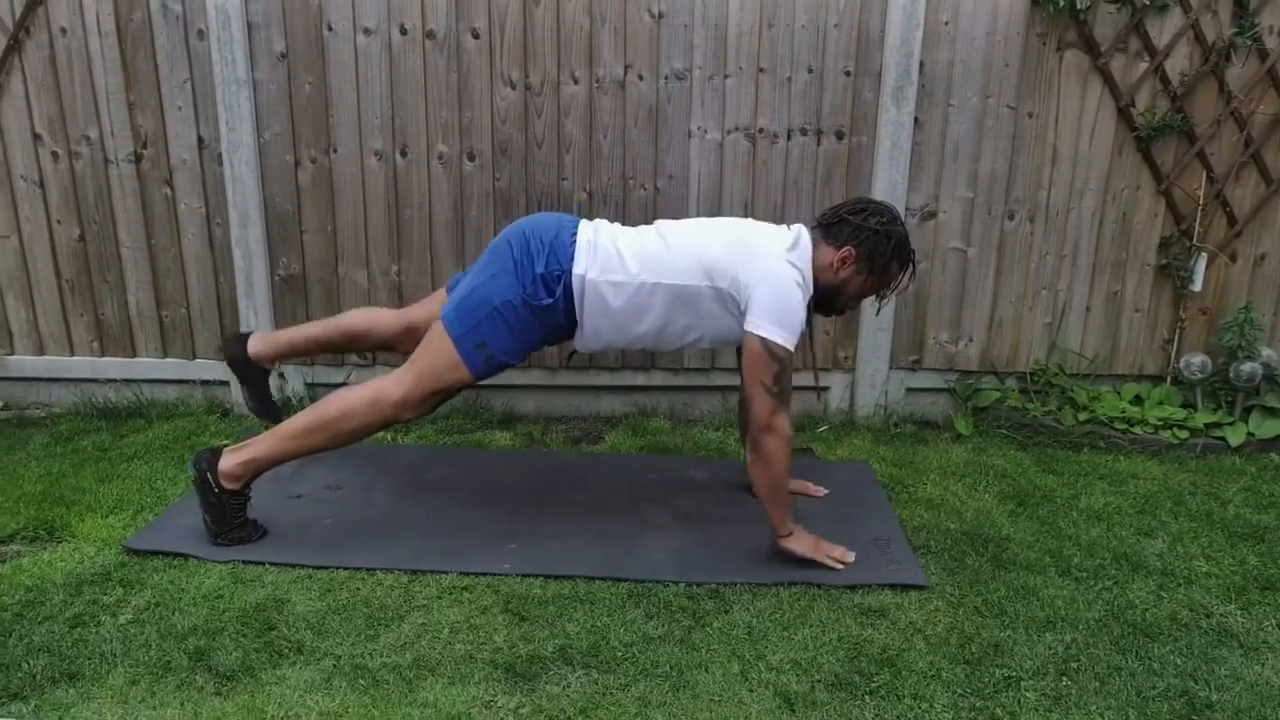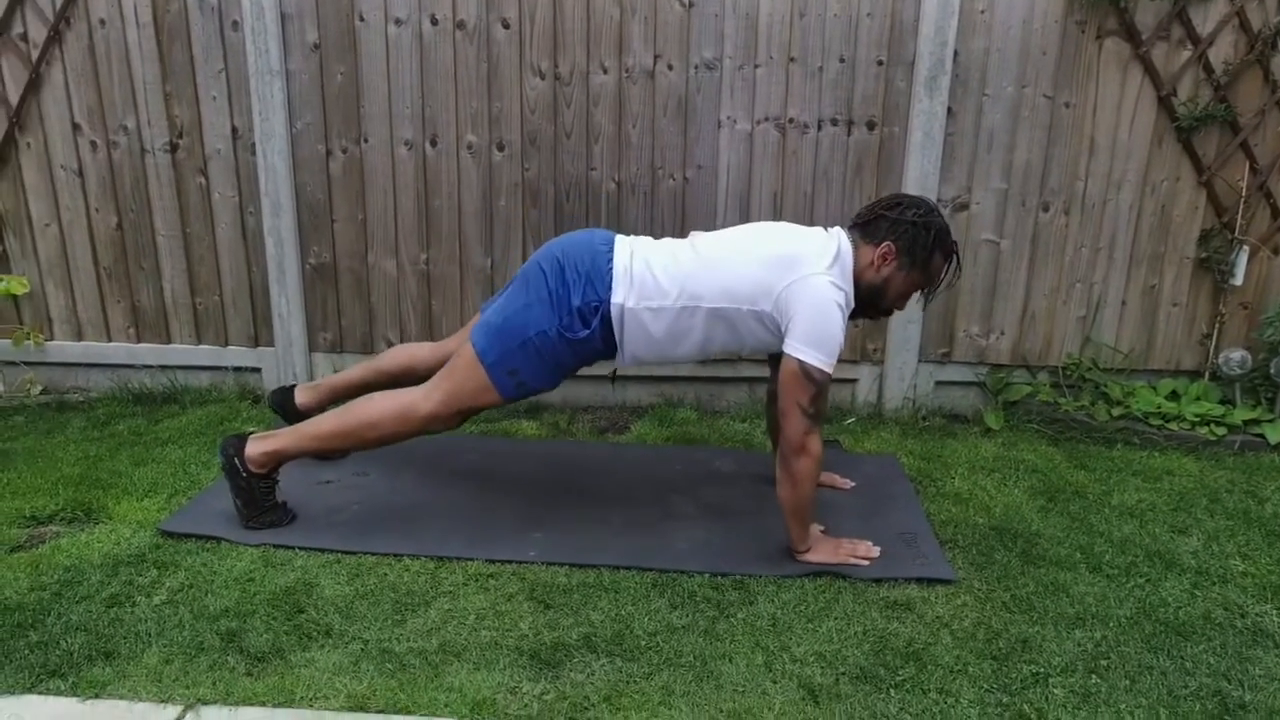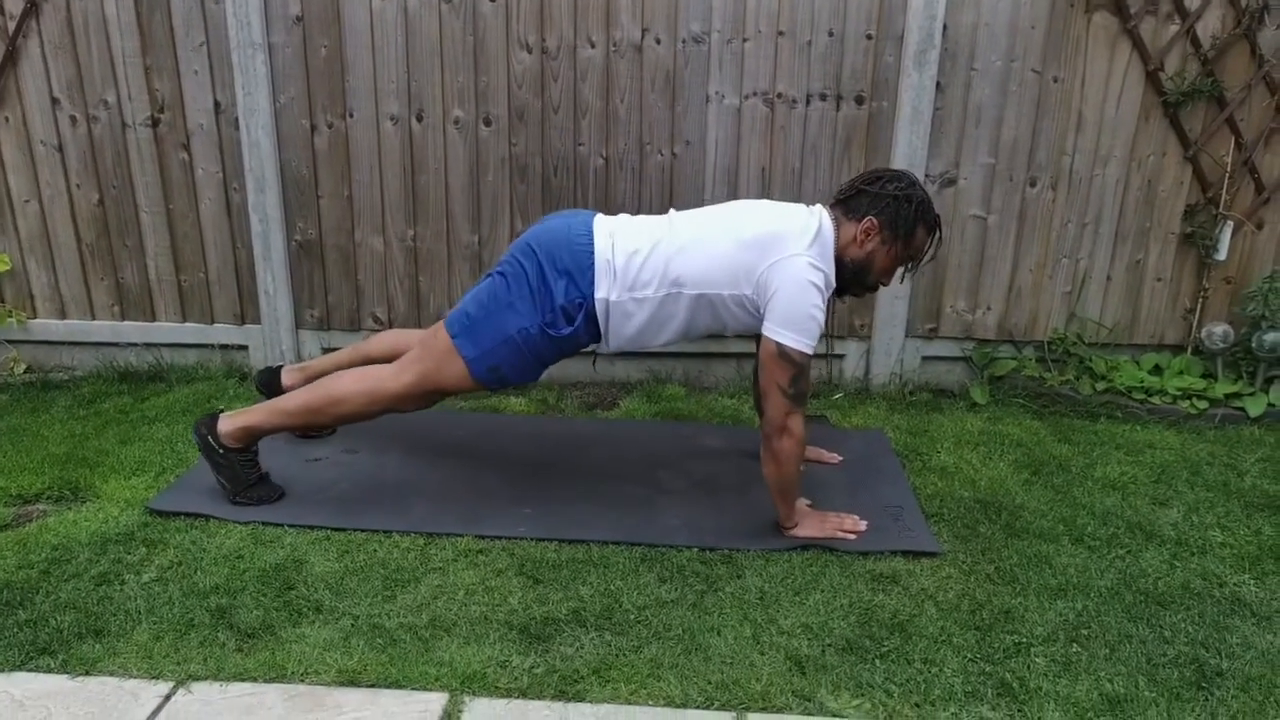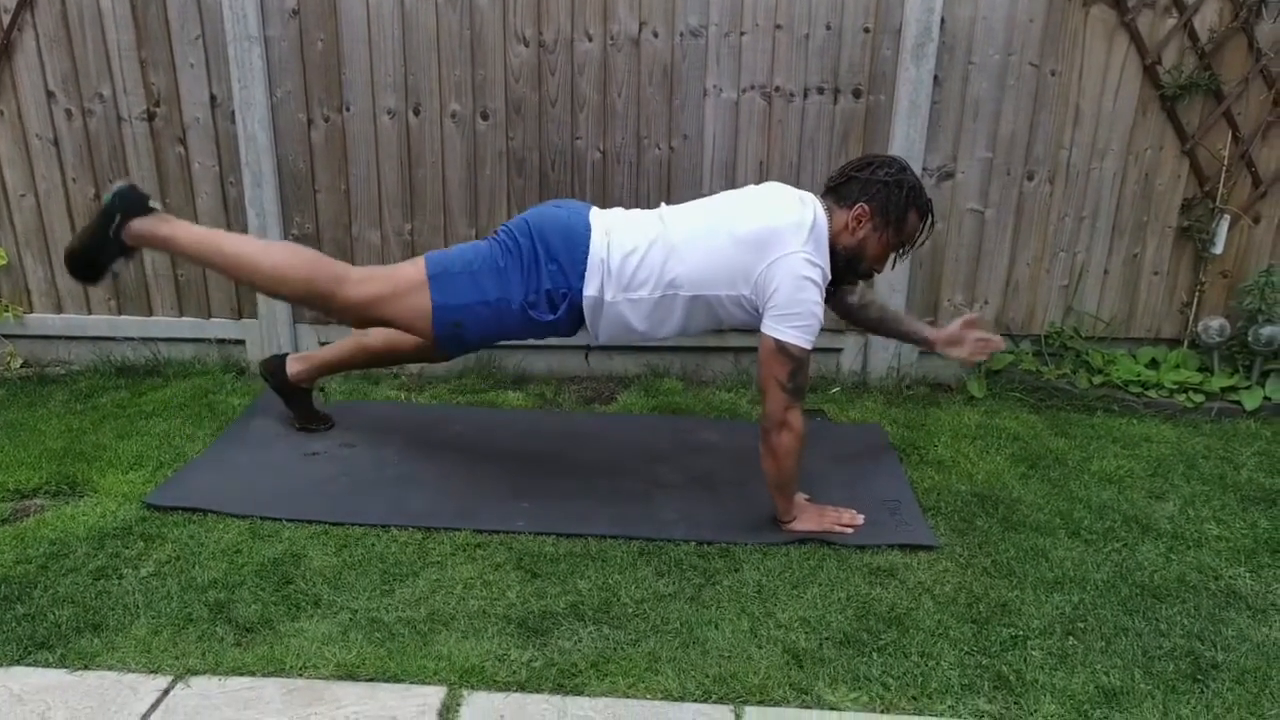
dt=0.5s
person 1, frame 1
left shoulder: (775, 254)
right shoulder: (782, 279)
left elbow: (752, 395)
right elbow: (769, 416)
left wrist: (762, 474)
right wrist: (787, 530)
left hip: (553, 254)
right hip: (548, 268)
left knee: (399, 328)
right knee: (410, 392)
left ankle: (259, 349)
right ankle: (231, 469)
person 1, frame 2
left shoulder: (813, 253)
right shoulder: (824, 297)
left elbow: (780, 388)
right elbow: (800, 435)
left wrist: (796, 465)
right wrist: (806, 542)
left hip: (590, 269)
right hip: (583, 294)
left knee: (448, 357)
right knee: (439, 403)
left ankle: (304, 397)
right ankle: (257, 454)
person 1, frame 3
left shoulder: (796, 229)
right shoulder: (803, 277)
right elbow: (781, 411)
left wrist: (784, 442)
right wrist: (792, 514)
left hip: (573, 247)
right hip: (570, 288)
left knee: (433, 346)
right knee: (417, 379)
left ankle: (292, 378)
right ankle: (235, 429)
person 1, frame 4
left shoulder: (793, 208)
right shoulder: (798, 273)
left elbow: (837, 289)
right elbow: (781, 413)
left wrist: (926, 334)
right wrist: (791, 511)
left hip: (562, 242)
right hip: (555, 278)
left knee: (425, 335)
right knee: (351, 295)
left ankle: (295, 373)
right ankle: (144, 225)
